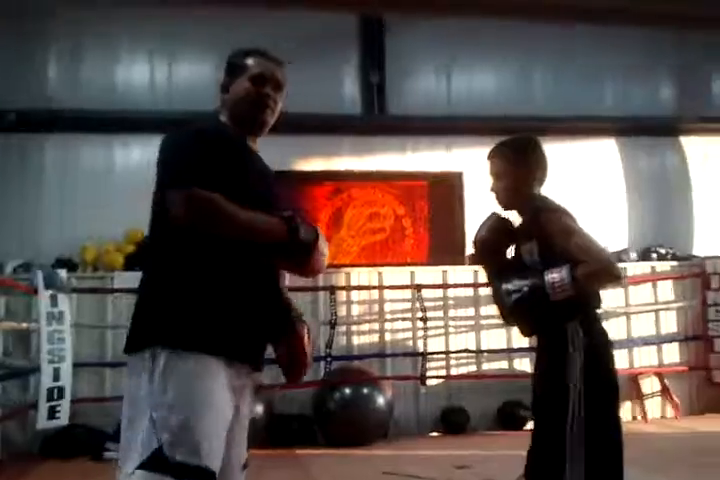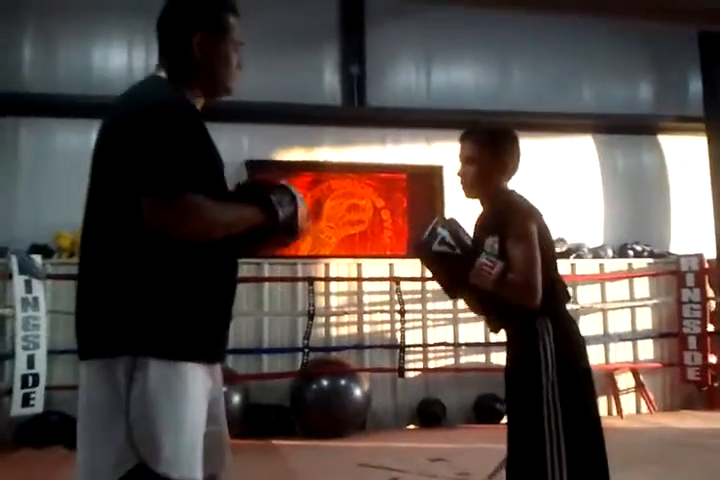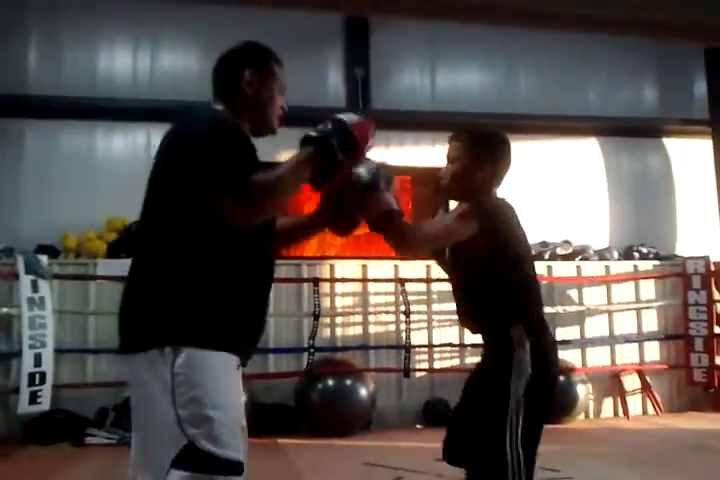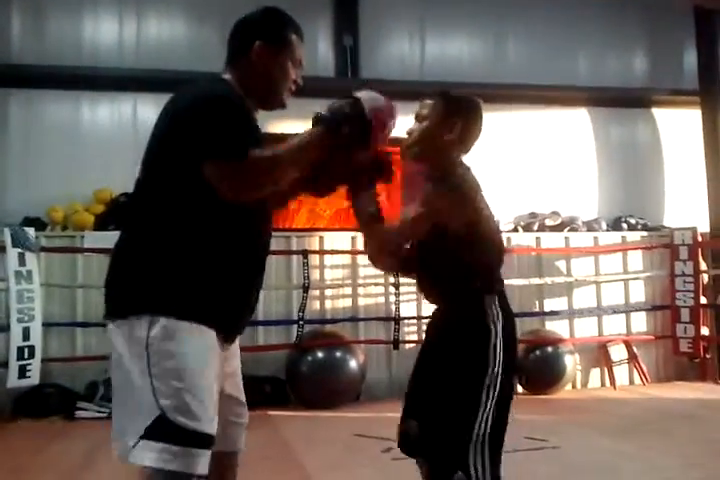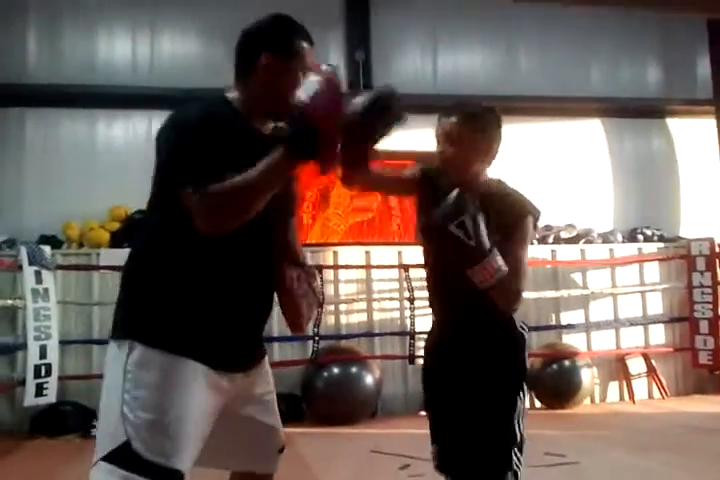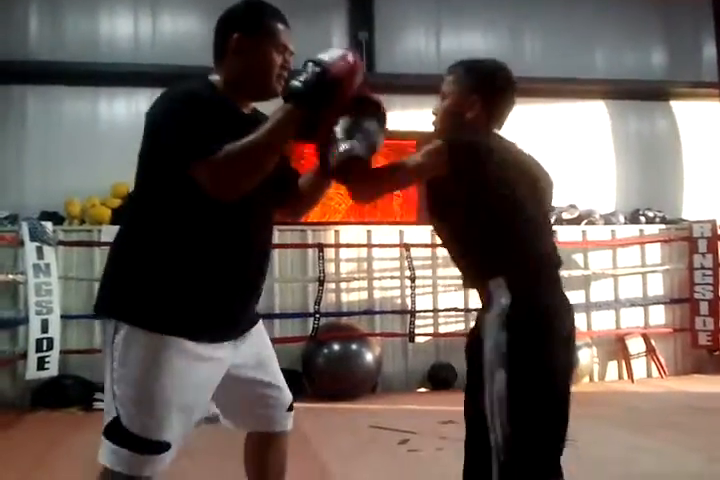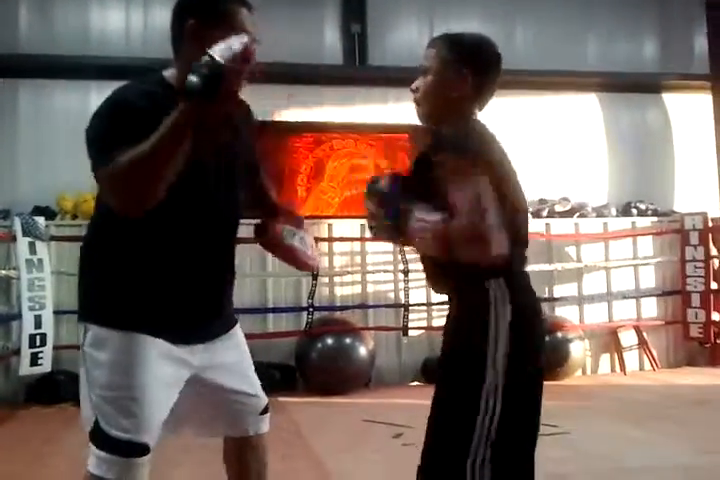
dt=0.7s
person 1, frame 1
left shoulder: (260, 170)
right shoulder: (197, 142)
right elbow: (190, 207)
left wrist: (286, 320)
right wrist: (292, 231)
left hip: (233, 345)
right hip: (182, 339)
person 1, frame 2
left shoulder: (171, 112)
right shoulder: (157, 111)
right elbow: (172, 214)
left wrist: (251, 216)
right wrist: (268, 210)
left hip: (177, 338)
right hip: (146, 341)
person 1, frame 3
left shoulder: (224, 142)
right shoulder: (211, 133)
left elbow: (262, 235)
right elbow: (244, 209)
left wrist: (320, 218)
right wrist: (315, 154)
left hip: (211, 336)
right hip: (181, 335)
person 1, frame 4
left shoulder: (231, 114)
right shoulder: (211, 104)
left elbow: (256, 197)
right elbow: (239, 182)
left wrist: (308, 173)
right wrist: (327, 135)
left hip: (207, 309)
right hip: (165, 305)
person 1, frame 5
left shoulder: (275, 143)
right shoulder: (197, 125)
right elbow: (212, 215)
left wrist: (295, 277)
right wrist: (287, 151)
left hip: (241, 344)
right hip: (167, 340)
person 1, frame 6
left shoulder: (256, 122)
right shoulder: (184, 106)
left elbow: (291, 203)
right elbow: (222, 180)
left wrist: (330, 160)
right wrist: (298, 110)
left hip: (233, 318)
right hip: (160, 316)
left knee: (273, 418)
person 1, frame 7
left shoulder: (235, 113)
right shoulder: (130, 107)
left elbow: (251, 186)
right elbow: (126, 195)
left wrist: (279, 222)
right wrist: (193, 107)
left hip: (212, 317)
right hip: (133, 319)
left knee: (250, 423)
person 2, frame 1
left shoulder: (550, 218)
right shoulder: (526, 228)
left elbow: (608, 269)
right elbow: (522, 304)
left wrist: (539, 286)
right wrist: (496, 264)
left hip: (575, 345)
right hip: (555, 348)
person 2, frame 2
left shoulder: (518, 215)
right shoulder: (489, 219)
left elbow: (530, 293)
right elbow: (485, 305)
left wrist: (472, 266)
right wrist: (465, 271)
left hip: (545, 339)
right hip: (524, 341)
person 2, frame 3
left shoulder: (487, 215)
right shoulder: (476, 214)
left elbow: (416, 242)
left wrist: (377, 197)
left hip: (520, 350)
right hip: (502, 347)
right knee: (469, 449)
person 2, frame 4
left shoulder: (451, 189)
right shoulder: (436, 185)
left elbow: (385, 254)
right elbow: (396, 260)
left wrist: (364, 197)
left hip: (481, 323)
right hip: (450, 318)
right knee: (427, 443)
person 2, frame 5
left shoulder: (514, 208)
right shoulder: (434, 185)
left elbow: (509, 299)
right elbow: (358, 177)
left wrist: (477, 248)
left hip: (494, 343)
right hip: (446, 337)
person 2, frame 6
left shoulder: (457, 152)
right shoulder: (525, 165)
left elbow: (366, 186)
left wrist: (348, 160)
left hip: (511, 313)
right hip: (543, 308)
person 2, frame 7
left shoulder: (458, 150)
right shoulder: (453, 146)
left elbow: (486, 243)
left wrist: (408, 216)
right wrist: (391, 204)
left hip: (493, 313)
right hip: (475, 308)
